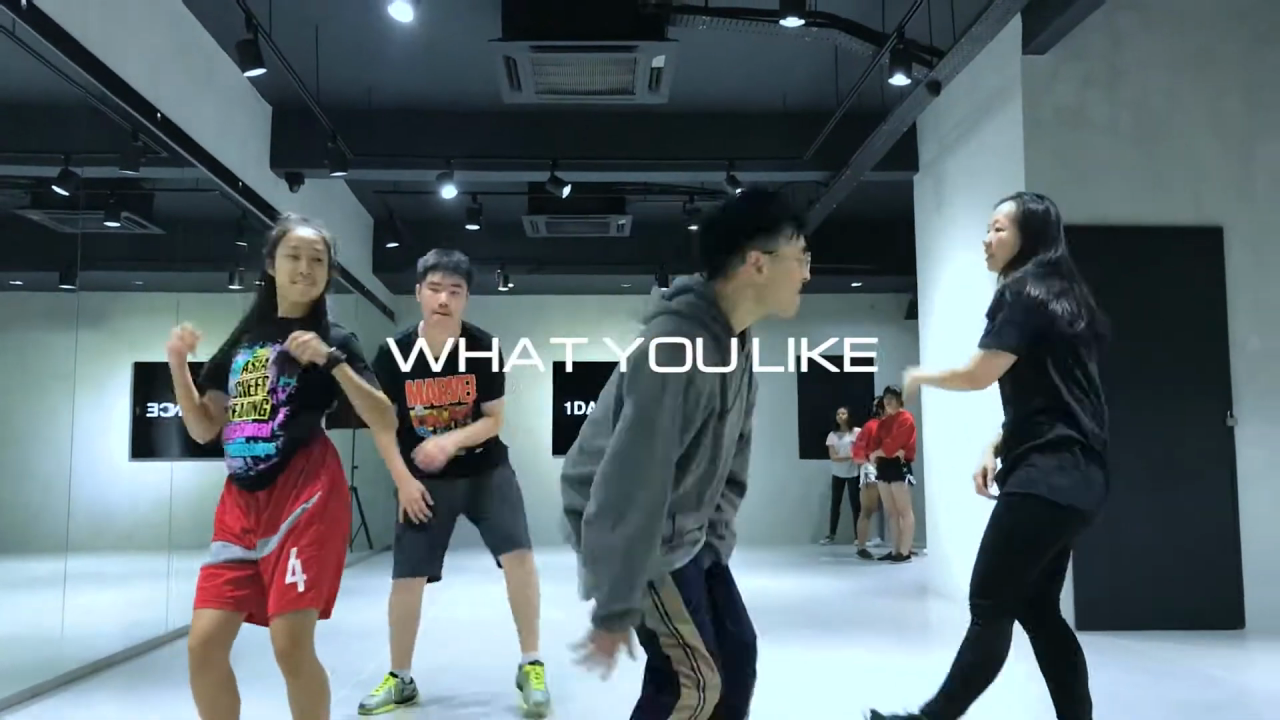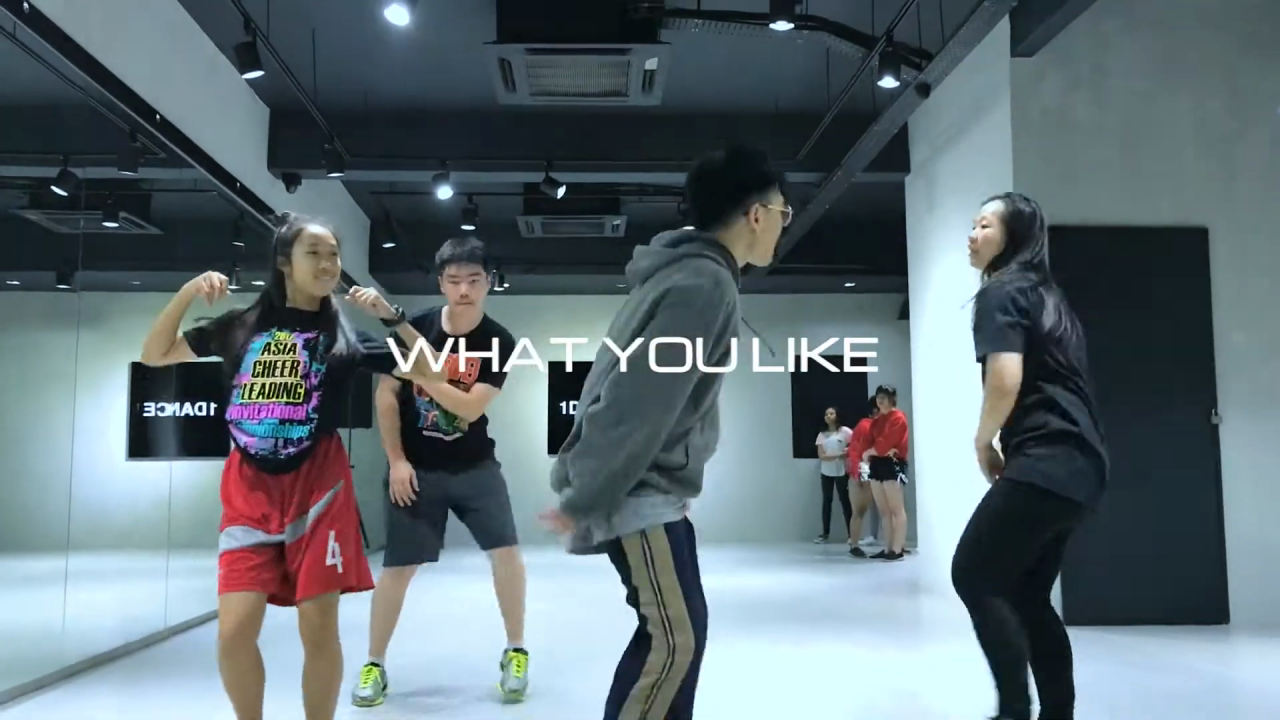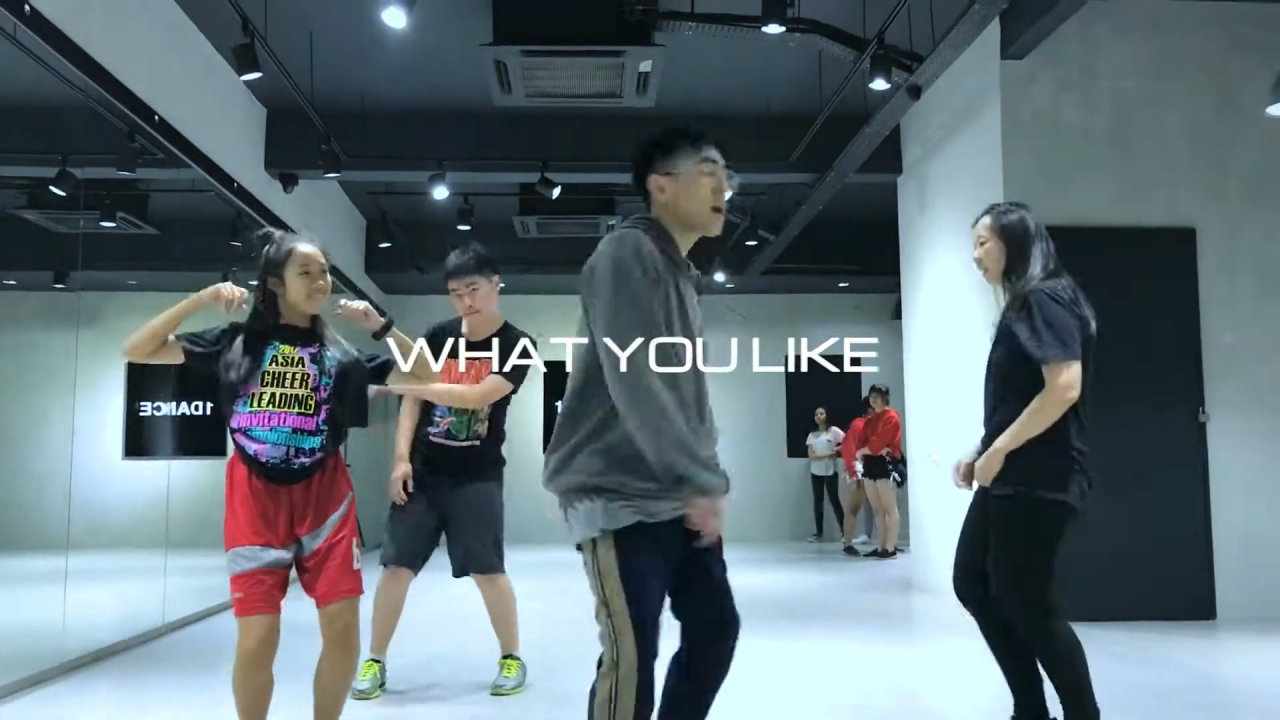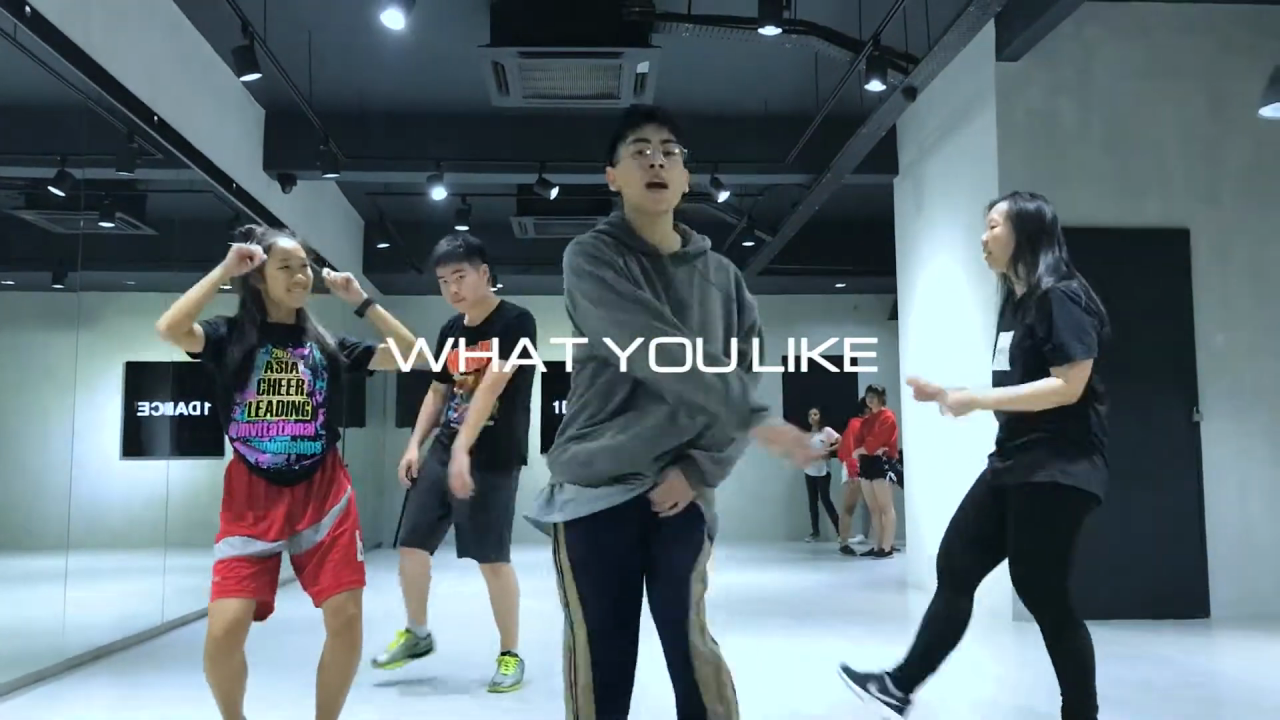
dt=0.2s
person 1, frame 1
left shoulder: (735, 339)
right shoulder: (675, 351)
right elbow: (631, 485)
left wrist: (720, 532)
right wrist: (614, 609)
left hip: (685, 529)
right hip: (636, 533)
left knee: (735, 651)
right knee: (697, 677)
person 1, frame 2
left shoulder: (694, 277)
right shoulder: (700, 284)
right elbow: (632, 398)
left wrist: (644, 485)
right wrist: (586, 496)
left hip: (658, 489)
right hip: (630, 494)
left knee: (678, 636)
right knee: (675, 638)
person 1, frame 3
left shoulder: (679, 276)
right shoulder: (626, 258)
right elbow: (637, 384)
left wrist: (704, 481)
right wrist: (705, 479)
left hip: (674, 497)
right hip: (612, 492)
left knee: (716, 629)
right knee: (632, 651)
person 1, frame 4
left shoulder: (718, 274)
right shoulder: (592, 255)
left elbow: (735, 373)
right elbow: (646, 349)
left wrist: (697, 465)
right wrist: (749, 419)
left hip: (683, 484)
right hip: (591, 483)
left knee: (687, 631)
right knee: (597, 648)
person 2, frame 1
left shoulder: (1023, 293)
right shoulder: (1055, 299)
left elbow: (984, 373)
left wrist: (924, 377)
right wrist: (994, 448)
left hip: (1049, 475)
right hip: (1066, 474)
left knee: (991, 599)
right knee: (1035, 606)
person 2, frame 2
left shoulder: (1001, 292)
right shoulder: (1033, 293)
left elbow: (1005, 380)
left wrist: (983, 440)
right wrist: (998, 443)
left hip: (1046, 464)
right hip: (1067, 465)
left knee: (975, 576)
right knee: (1025, 597)
person 2, frame 3
left shoulder: (1047, 300)
right shoulder: (1021, 306)
left elbow: (1066, 389)
left wrist: (996, 450)
right wrist: (981, 455)
left hip: (1040, 475)
right hip: (1011, 475)
left knee: (1024, 601)
right knee: (971, 582)
person 2, frame 4
left shoulder: (1061, 296)
right shoulder: (1014, 303)
left elbow: (1070, 385)
left wrist: (977, 399)
right wrist: (942, 394)
left hip: (1060, 465)
right hip: (1015, 461)
left knee: (1041, 590)
right knee: (955, 567)
person 3, frame 1
left shoulder: (333, 338)
right shoulder: (242, 339)
left elbow: (385, 420)
right elbow: (204, 429)
left wrist: (332, 360)
right wrist: (181, 367)
left hip: (306, 492)
right hip: (242, 499)
left knee: (292, 645)
right knee: (204, 645)
person 3, frame 2
left shoulder: (346, 337)
right shoulder: (245, 323)
left elbow: (429, 372)
right elbow: (153, 353)
left wrist: (390, 315)
right wrist: (188, 291)
left hip: (318, 479)
right hip: (250, 482)
left knee: (318, 627)
right knee: (235, 629)
person 3, frame 3
left shoulder: (339, 352)
right shoulder: (237, 341)
left elbow: (424, 376)
right elbow: (136, 350)
left wrist: (379, 324)
right wrist: (201, 300)
left hip: (324, 493)
right hip: (253, 496)
left knee: (343, 633)
right knee: (256, 643)
person 3, frame 4
left shoulder: (327, 344)
right shoulder: (229, 337)
left elbow: (410, 352)
right elbow: (170, 327)
left wrist: (360, 300)
right wrist: (224, 270)
left hip: (321, 489)
right hip: (251, 493)
left knee: (346, 622)
right knee: (223, 630)
person 4, frame 1
left shoulder: (486, 349)
right shoulder: (396, 351)
left elbow: (493, 422)
left wrist: (449, 441)
right wrist: (403, 481)
left hip: (486, 470)
right hip: (425, 479)
left knee: (517, 554)
right knee: (408, 577)
left ankle: (531, 664)
right ankle: (400, 678)
person 4, frame 2
left shoulder: (500, 342)
right shoulder: (416, 328)
left elbow: (471, 406)
right elbow: (386, 395)
right wrist: (397, 460)
left hip: (474, 463)
right hip: (417, 466)
left knee: (505, 551)
right knee: (398, 567)
left ankle: (516, 652)
right ankle: (374, 666)
person 4, frame 3
left shoulder: (517, 346)
right shoulder: (438, 336)
left elbow: (478, 396)
right elbow: (412, 400)
left wrist: (413, 384)
right wrist: (403, 458)
left hip: (477, 475)
right hip: (423, 470)
left knee: (487, 571)
right knee: (396, 567)
left ankle: (511, 658)
right ankle: (375, 663)
person 4, frame 4
left shoulder: (516, 322)
right shoulder: (449, 330)
left elbow: (492, 387)
left wrist: (462, 451)
right wrist: (415, 445)
left hip: (493, 457)
right hip: (443, 452)
left knee: (493, 556)
right knee: (411, 542)
left ankle: (510, 655)
right ankle: (416, 631)
